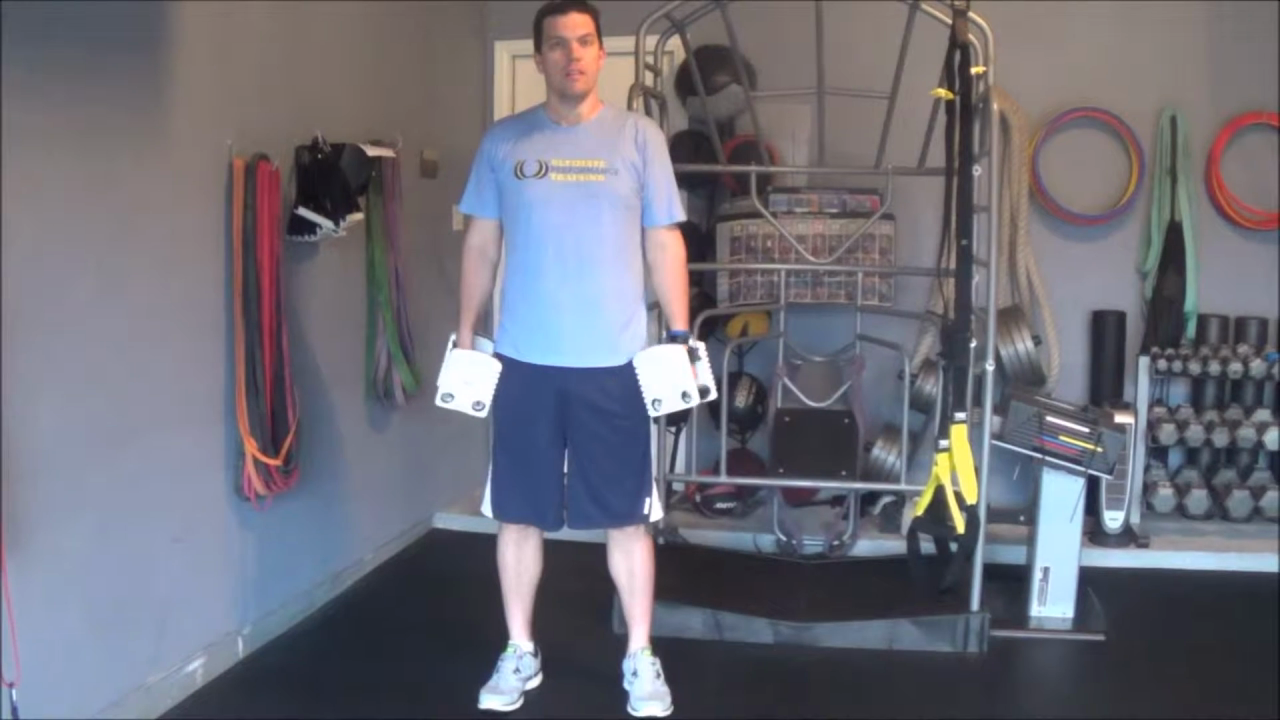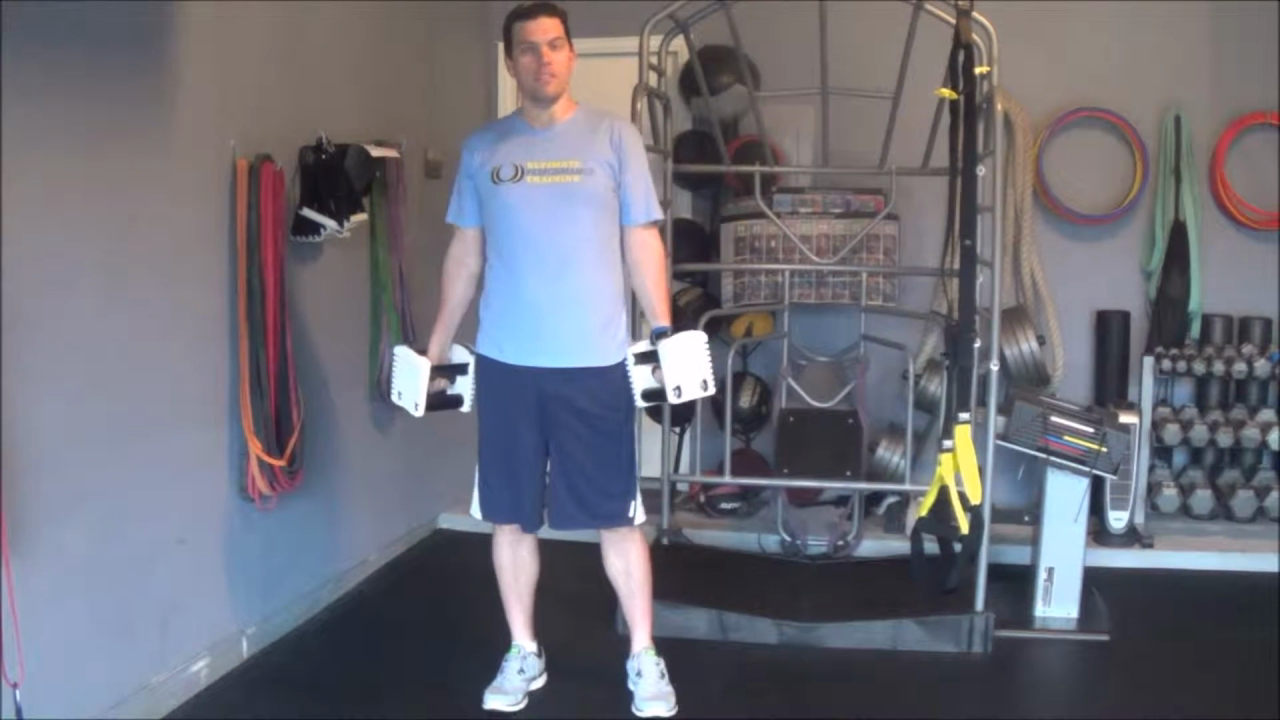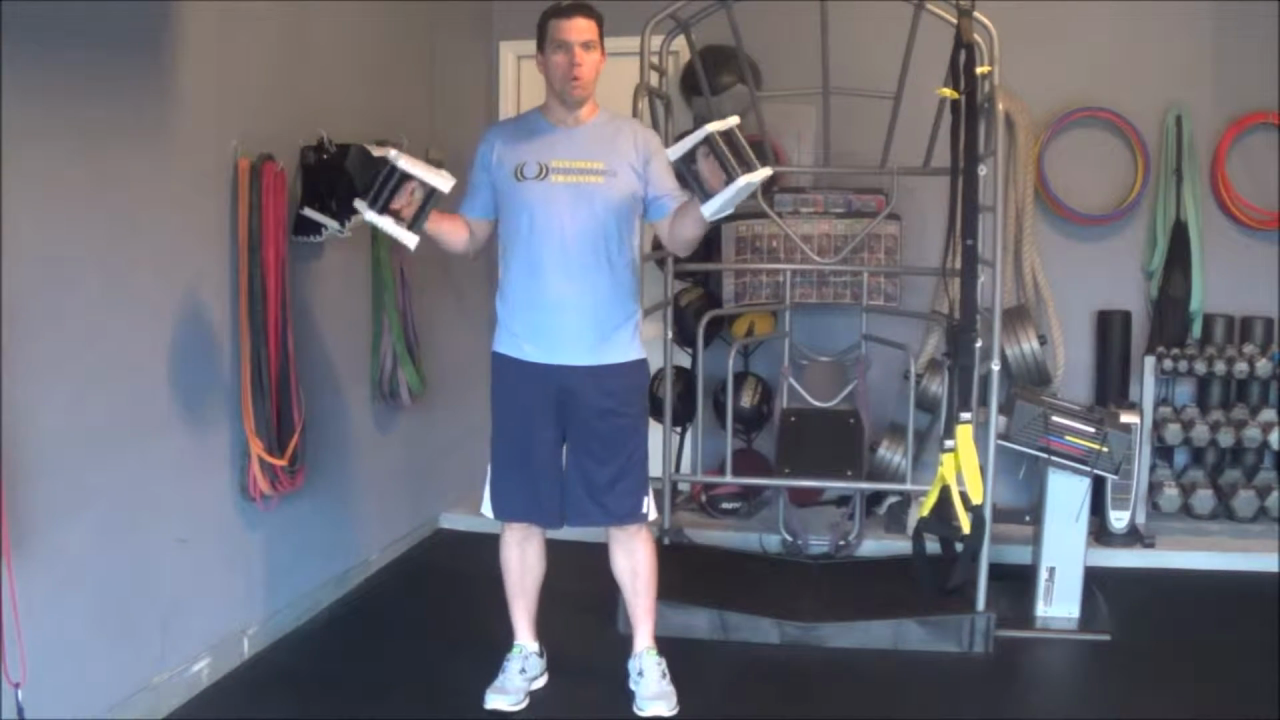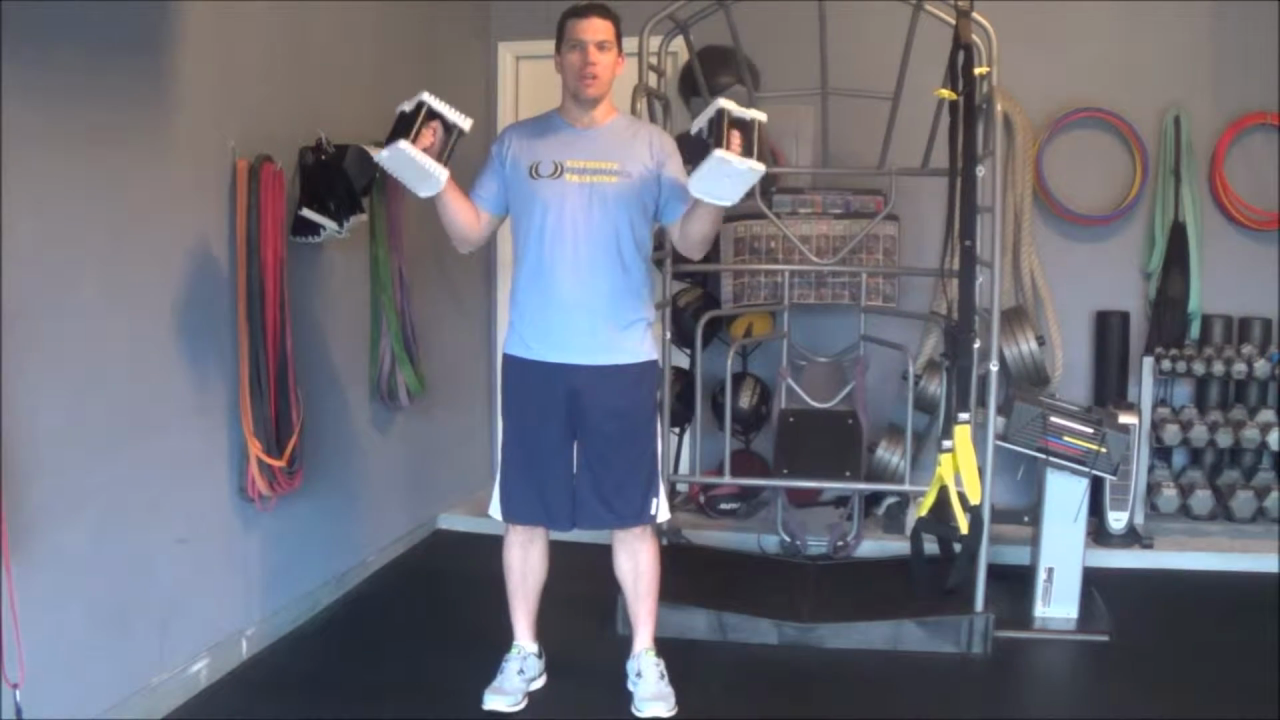
dt=1s
person 1, frame 1
left shoulder: (638, 136)
right shoulder: (504, 141)
left elbow: (663, 241)
right elbow: (481, 242)
left wrist: (680, 335)
right wrist: (464, 335)
left hip: (614, 362)
right hip: (522, 360)
left knee: (626, 515)
right knee: (518, 513)
left ankle: (640, 658)
right ankle: (520, 652)
person 1, frame 2
left shoulder: (614, 137)
right shoulder: (482, 149)
left elbow: (642, 240)
right elbow: (466, 253)
left wrist: (664, 332)
right wrist: (437, 345)
left hip: (596, 363)
right hip: (506, 363)
left knee: (616, 515)
right knee: (510, 516)
left ankle: (643, 657)
right ankle: (523, 654)
person 1, frame 3
left shoulder: (636, 140)
right shoulder: (501, 143)
left elbow: (676, 238)
right elbow: (471, 236)
right wrist: (419, 216)
left hip: (612, 359)
right hip: (524, 358)
left knee: (626, 513)
right knee: (520, 511)
left ankle: (646, 657)
right ankle: (526, 653)
person 1, frame 4
left shoulder: (651, 145)
right shoulder: (516, 143)
left elbow: (691, 243)
right elbow: (469, 236)
left hip: (622, 361)
right hip: (533, 360)
left knee: (632, 516)
right knee: (524, 513)
left ankle: (644, 659)
right ankle: (523, 654)
